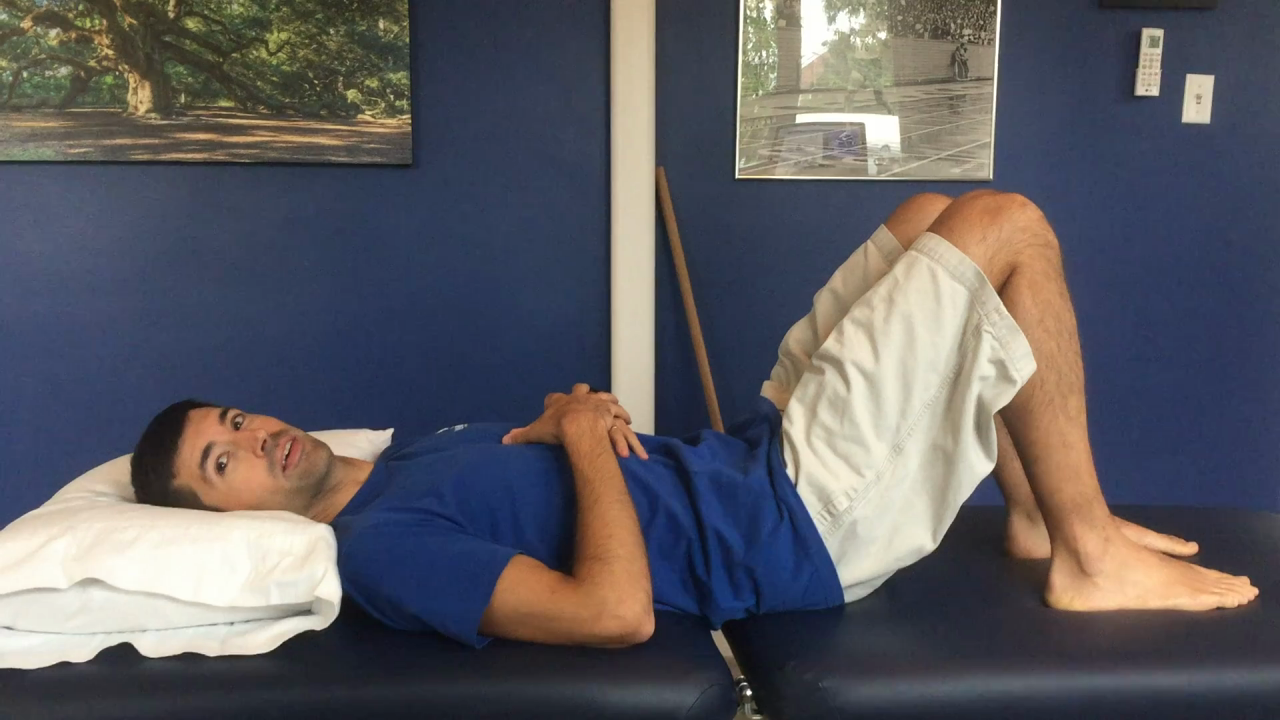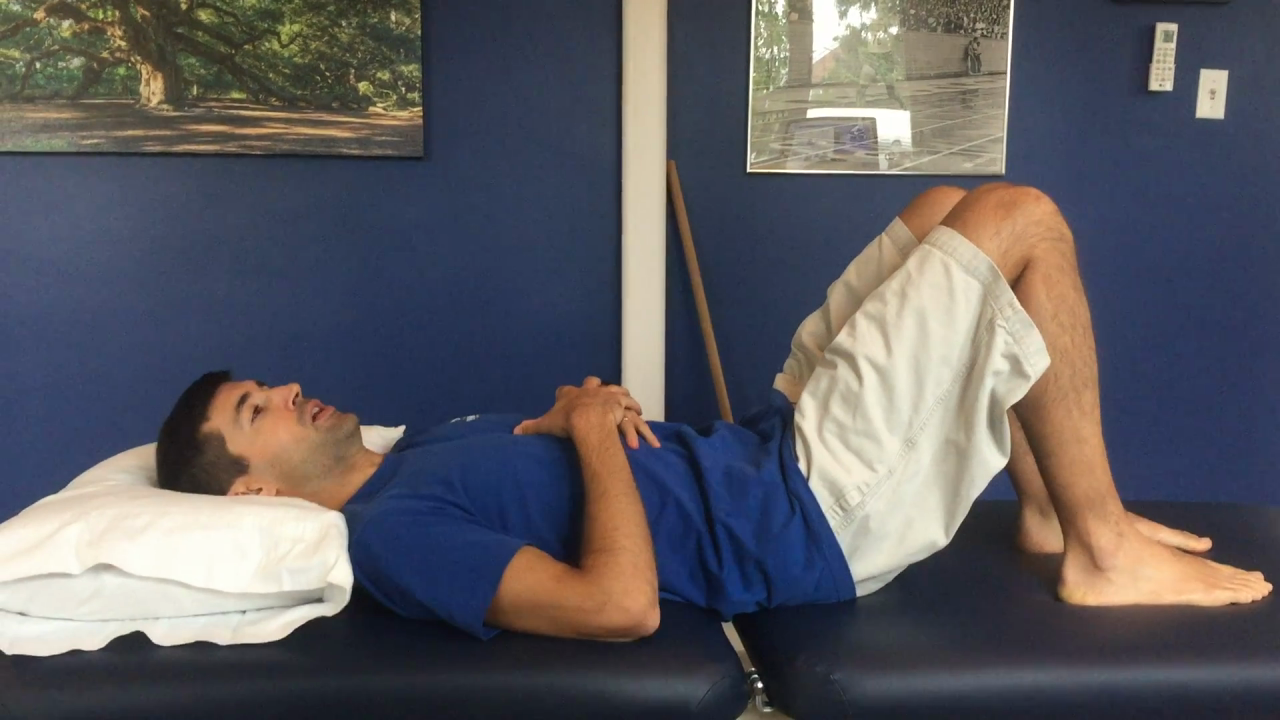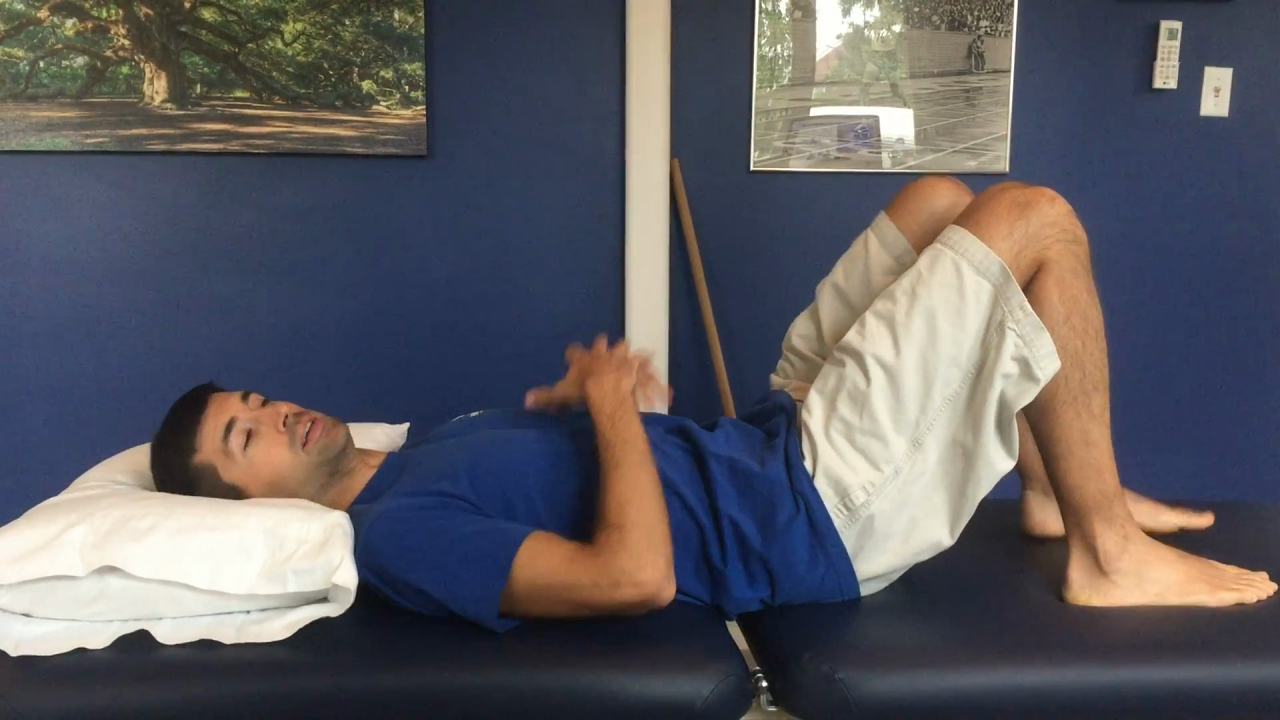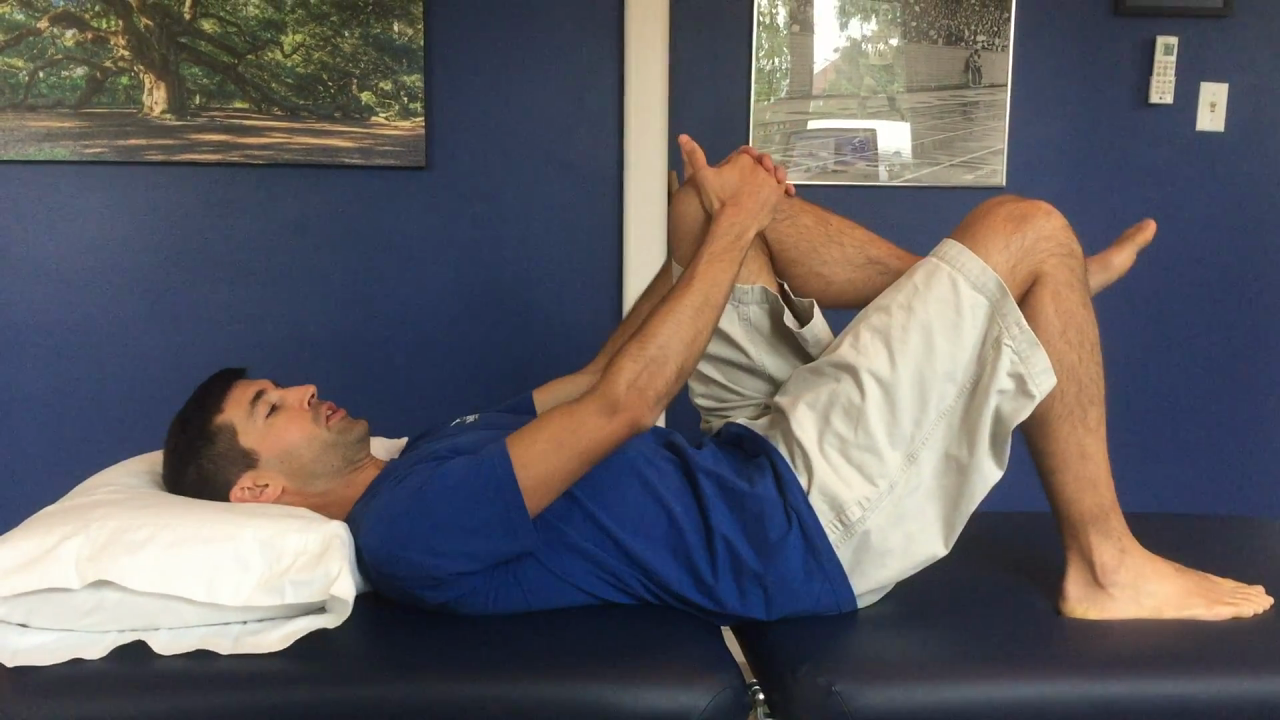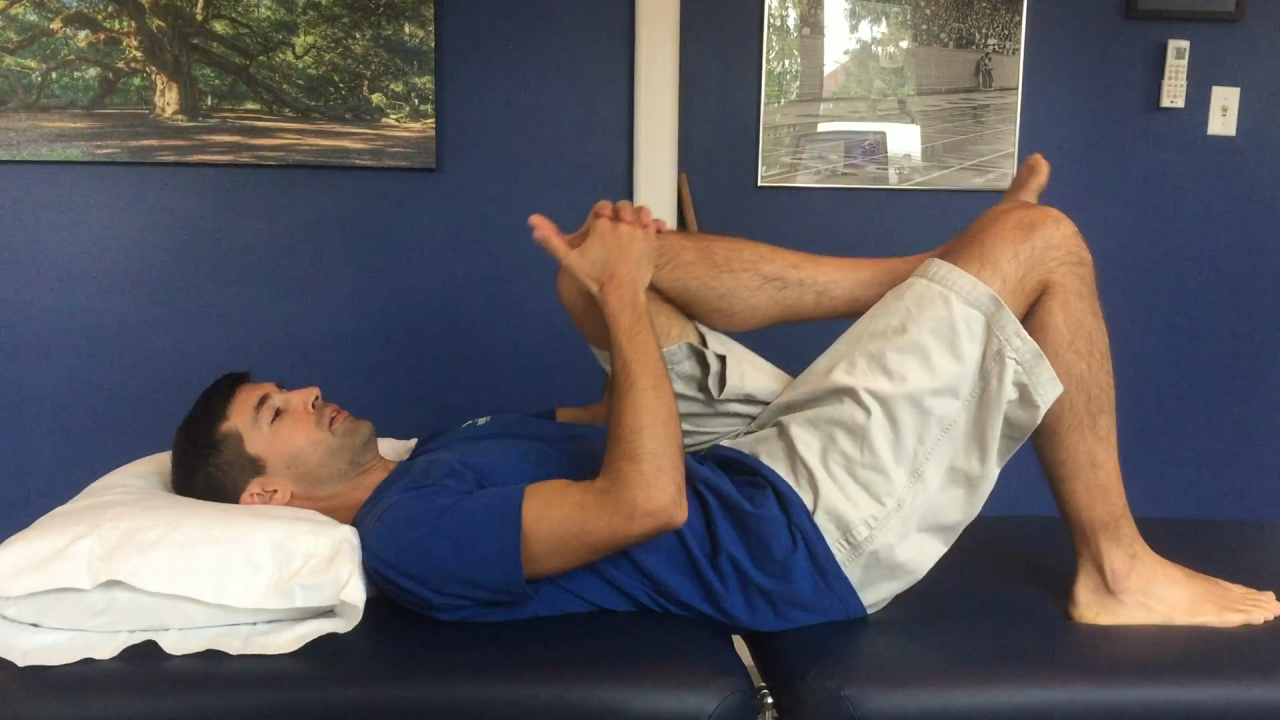
dt=1s
person 1, frame 1
left shoulder: (398, 461)
right shoulder: (382, 546)
right elbow: (618, 612)
left wrist: (565, 418)
right wrist: (583, 435)
left hip: (752, 450)
right hip: (798, 526)
left knee: (933, 214)
right knee: (1004, 226)
left ankle: (1037, 513)
right ankle: (1091, 556)
person 1, frame 2
left shoulder: (414, 453)
right shoulder: (391, 532)
right elbow: (623, 606)
left wrist: (583, 408)
right wrist: (593, 428)
left hip: (764, 445)
right hip: (813, 520)
left knee: (949, 207)
right knee: (1019, 220)
left ankle: (1047, 506)
right ankle: (1102, 552)
person 1, frame 3
left shoulder: (415, 454)
right shoulder: (399, 534)
right elbow: (642, 576)
left wrist: (590, 394)
right wrist: (609, 402)
left hip: (769, 441)
right hip: (818, 517)
left knee: (941, 201)
right knee: (1033, 221)
left ankle: (1054, 486)
right ankle: (1109, 554)
person 1, frame 4
left shoulder: (422, 467)
right shoulder: (414, 527)
left elbow: (595, 384)
right elbow: (624, 398)
left wrist: (718, 226)
right wrist: (735, 231)
left hip: (749, 457)
right hip: (808, 524)
left knee: (710, 205)
right knee: (1026, 227)
left ankle: (1027, 317)
right ankle: (1107, 565)
person 1, frame 5
left shoulder: (429, 465)
right shoulder: (414, 537)
left elbow: (609, 431)
right elbow: (649, 500)
left wrist: (616, 288)
right wrist: (621, 299)
left hip: (746, 461)
right hip: (806, 529)
right knee: (1040, 242)
left ankle: (938, 277)
right ankle: (1118, 570)
